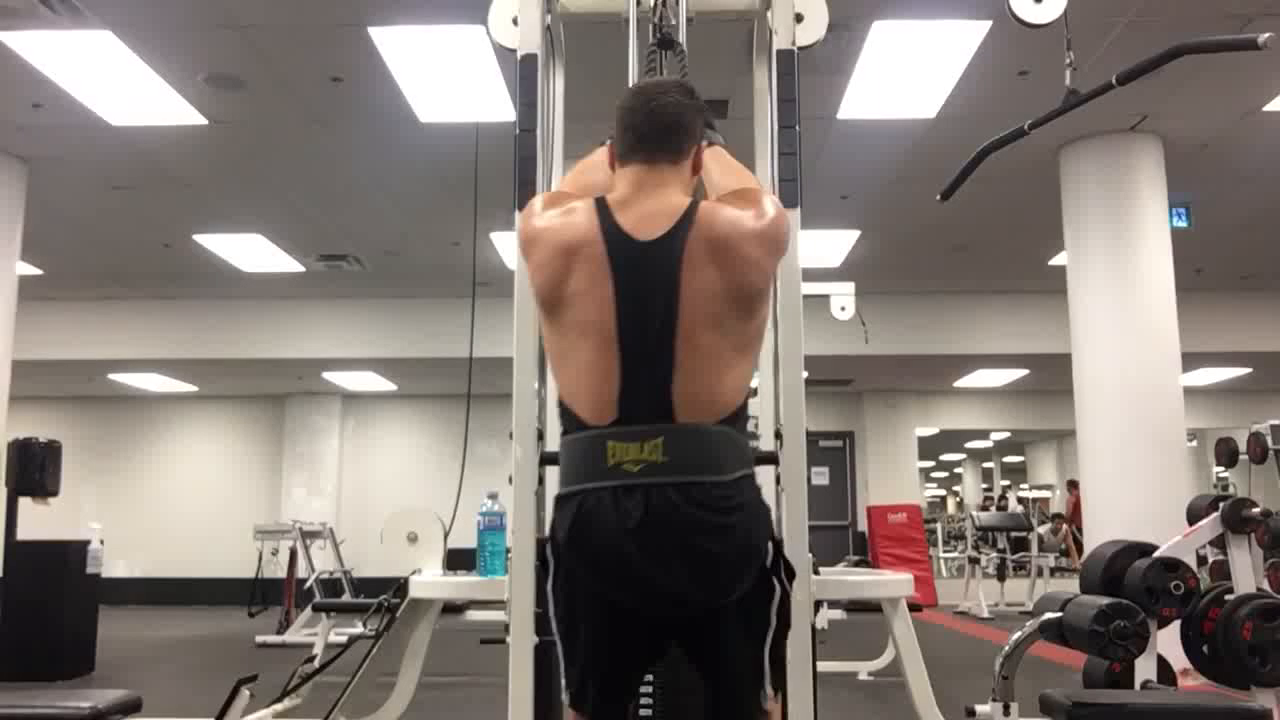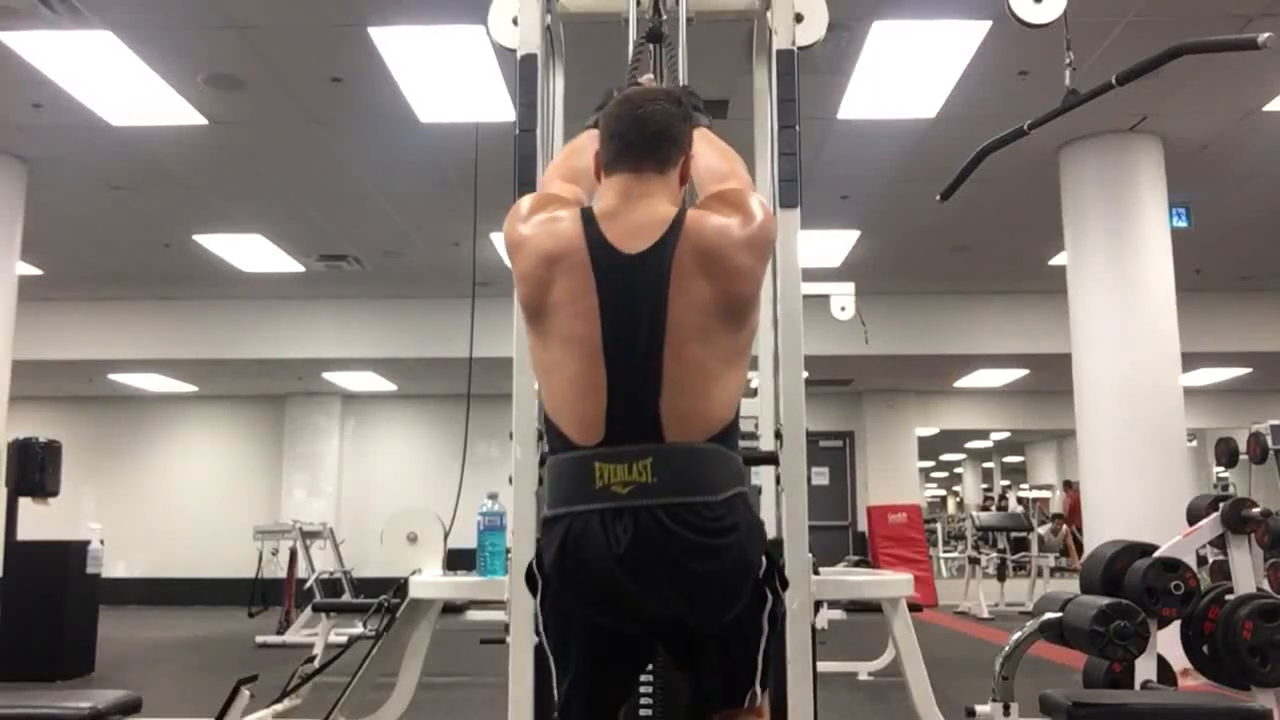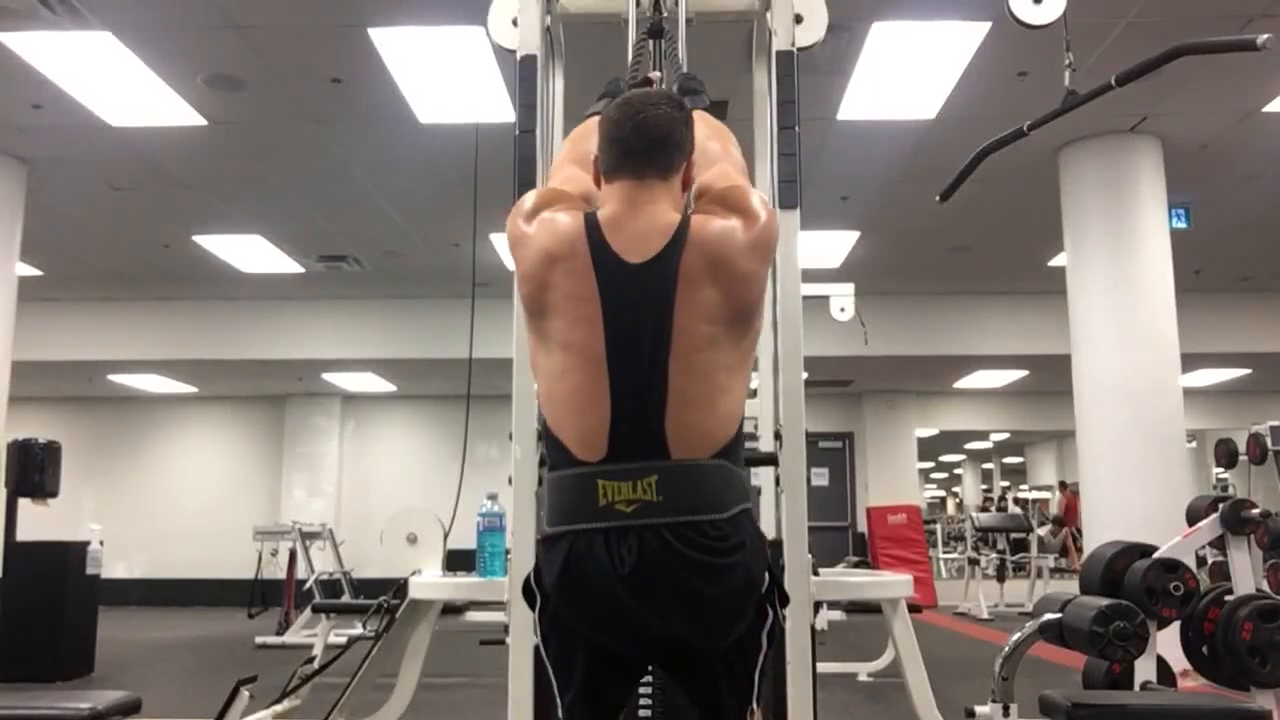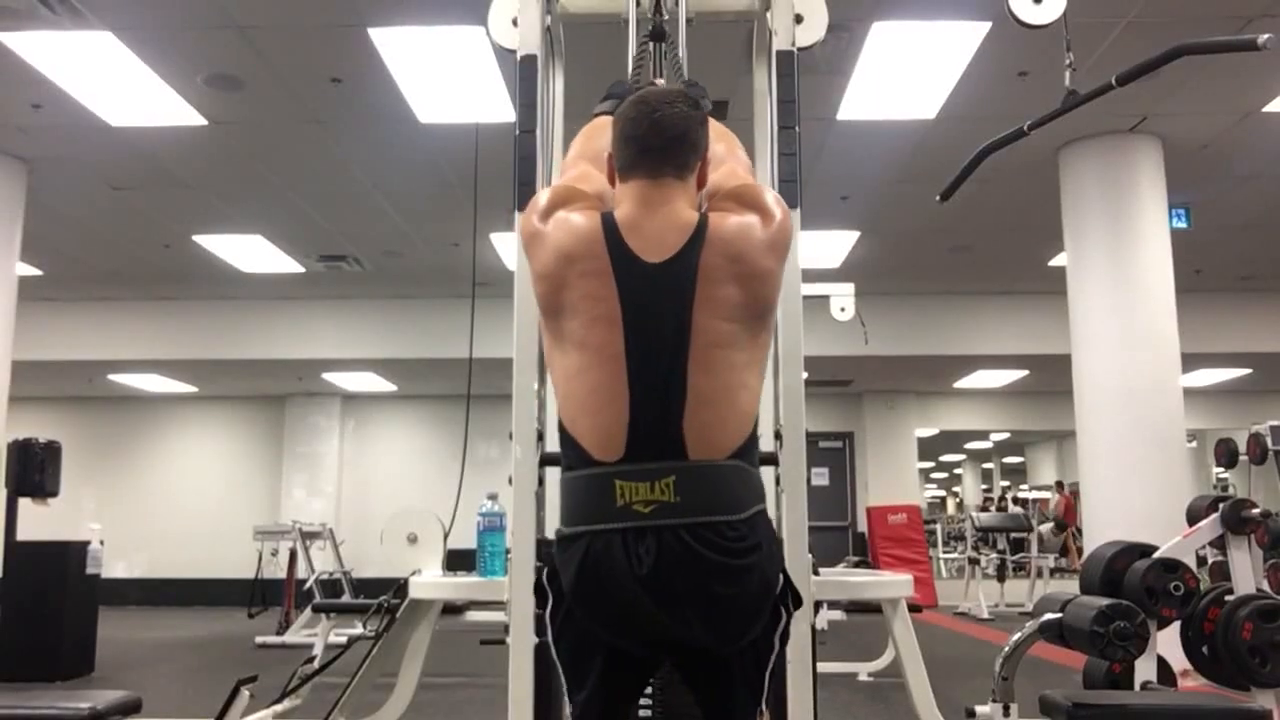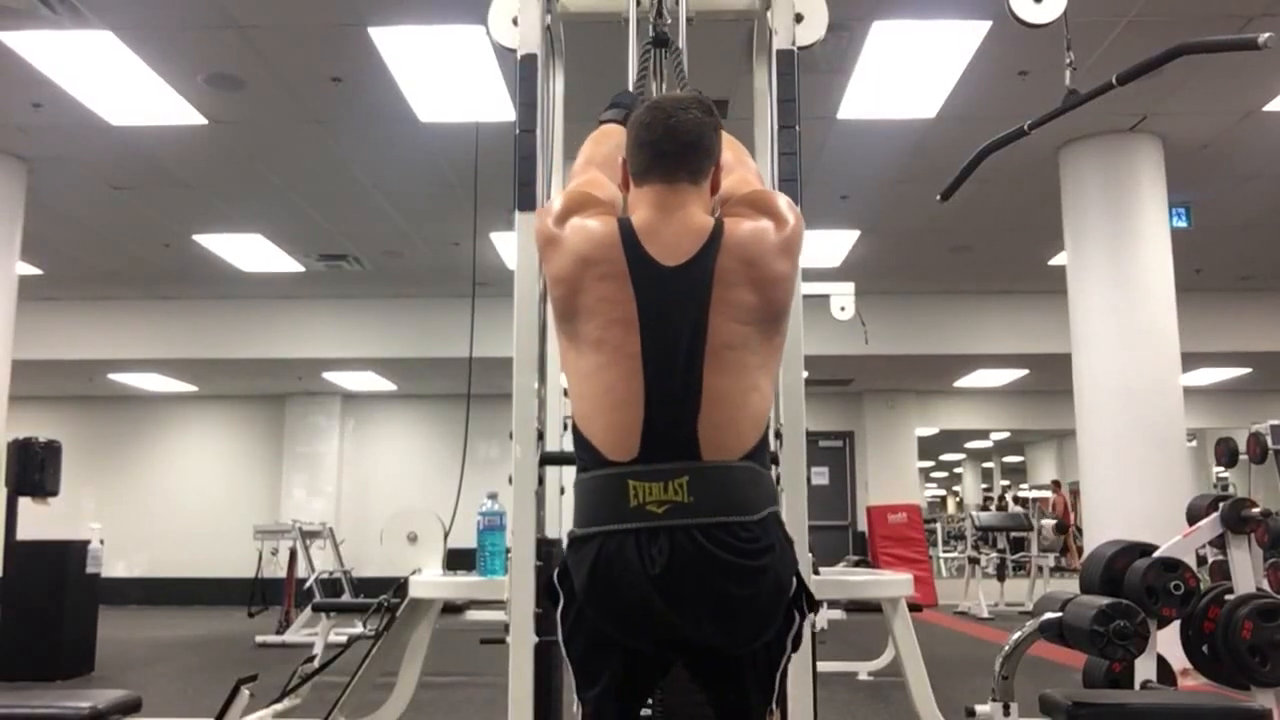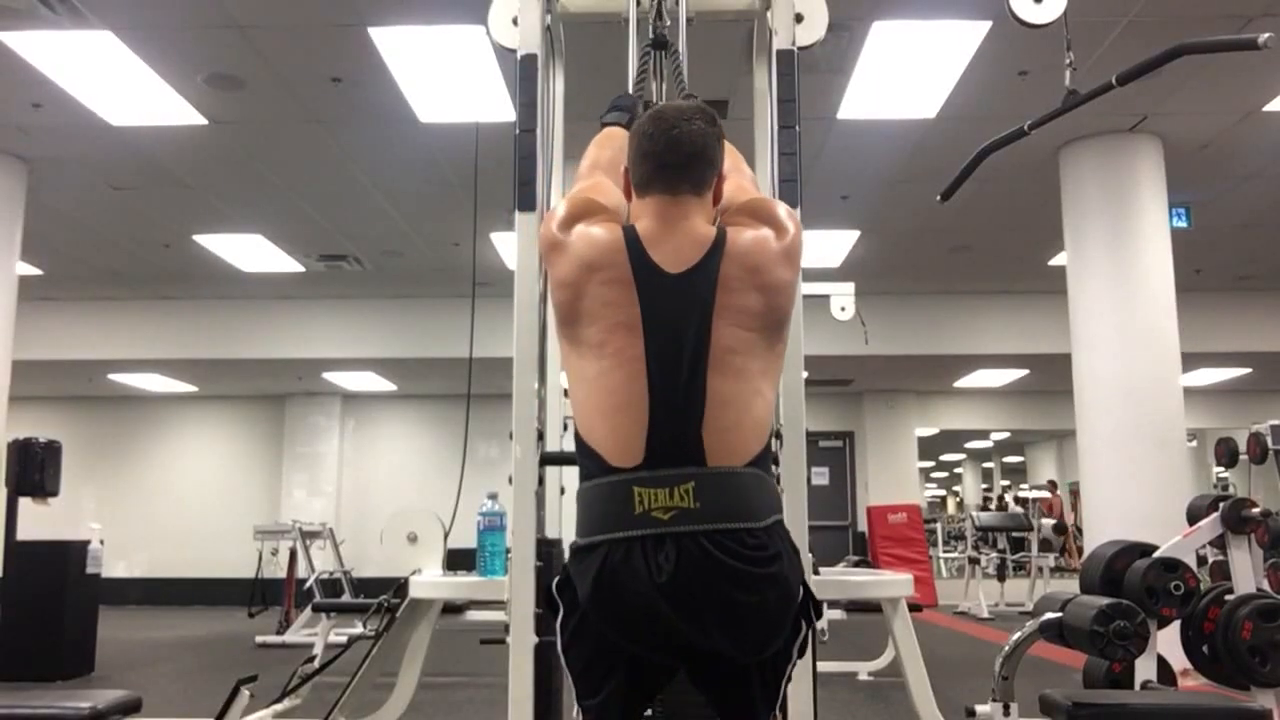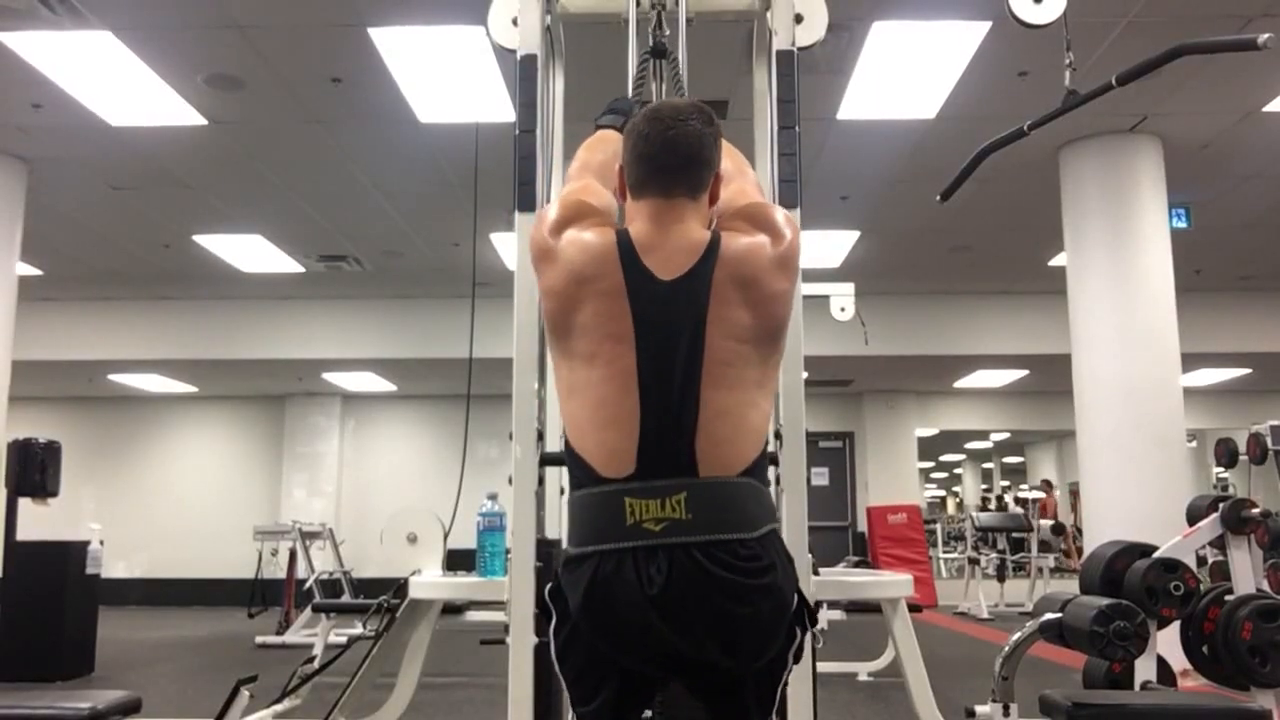
dt=0.2s
person 1, frame 1
left shoulder: (548, 227)
right shoulder: (752, 226)
left wrist: (619, 144)
right wrist: (711, 140)
left hip: (594, 517)
right hip: (715, 512)
person 1, frame 2
left shoulder: (537, 233)
right shoulder: (737, 232)
left elbow: (563, 179)
right elbow: (729, 176)
left wrist: (599, 125)
right wrist: (696, 121)
left hip: (583, 537)
right hip: (707, 532)
person 1, frame 3
left shoulder: (541, 234)
right shoulder: (740, 234)
left elbow: (570, 165)
right elbow: (723, 161)
left wrist: (605, 109)
right wrist: (695, 105)
left hip: (584, 555)
right hip: (711, 551)
person 1, frame 4
left shoulder: (556, 233)
right shoulder: (755, 232)
left elbow: (580, 164)
right elbow: (730, 160)
left wrist: (608, 110)
right wrist: (697, 110)
left hip: (598, 556)
right hip: (725, 553)
person 1, frame 5
left shoulder: (572, 237)
right shoulder: (767, 236)
left elbow: (591, 168)
right elbow: (740, 170)
left wrist: (616, 116)
right wrist: (701, 122)
left hip: (611, 557)
right hip: (738, 554)
person 1, frame 6
left shoulder: (575, 246)
right shoulder: (769, 245)
left elbow: (596, 172)
right elbow: (740, 180)
left wrist: (617, 120)
right wrist: (700, 133)
left hip: (614, 568)
right hip: (743, 562)
person 1, frame 7
left shoulder: (568, 249)
right shoulder: (766, 251)
left elbow: (585, 175)
right elbow: (739, 180)
left wrist: (612, 123)
right wrist: (701, 134)
left hip: (608, 577)
right hip: (738, 573)
